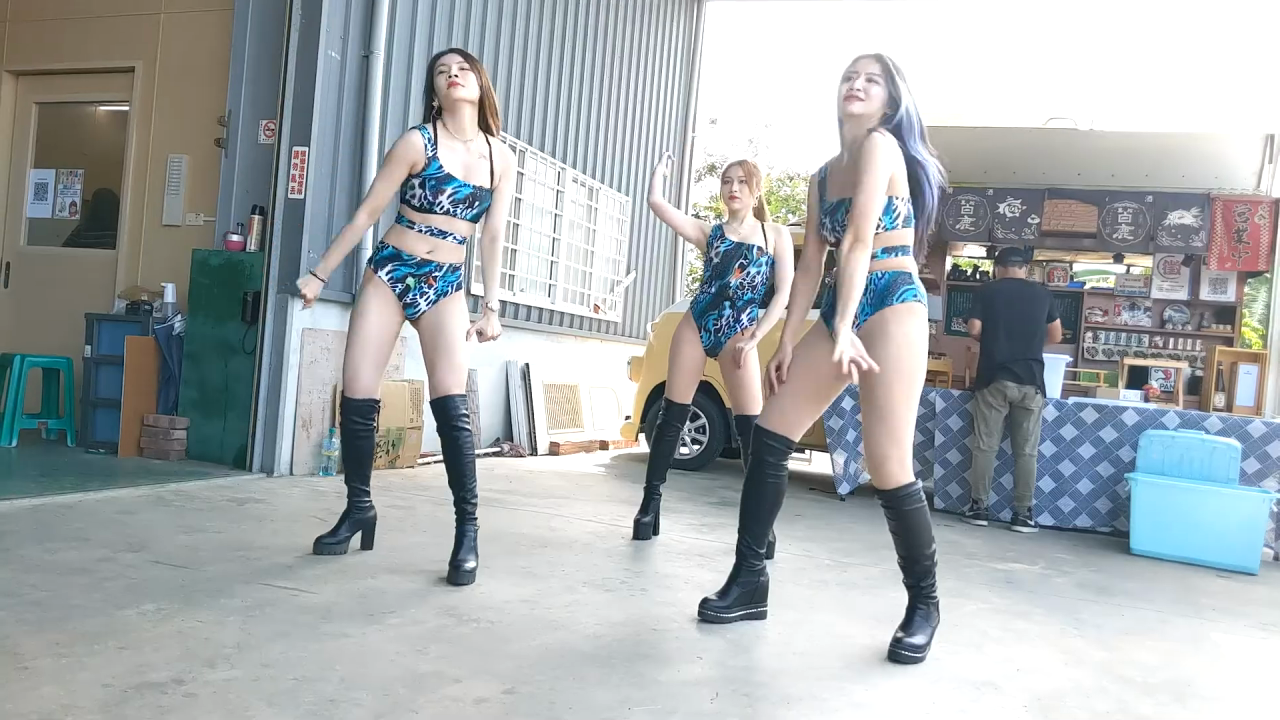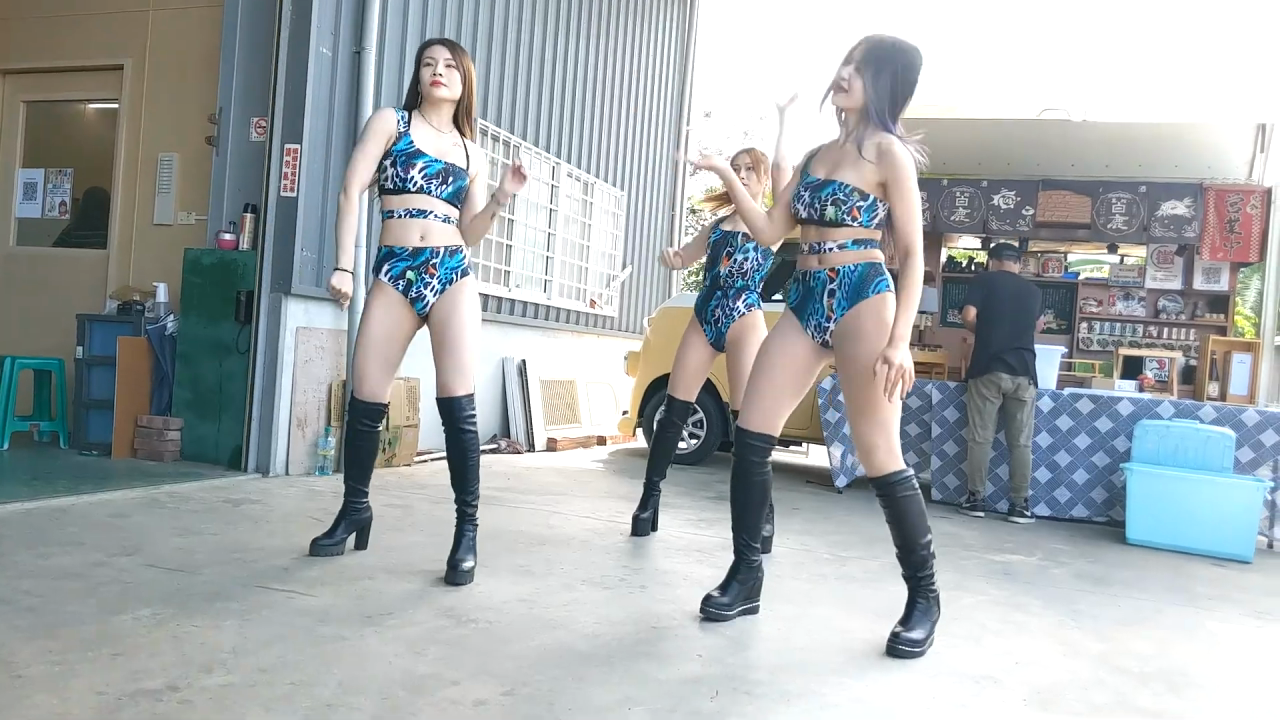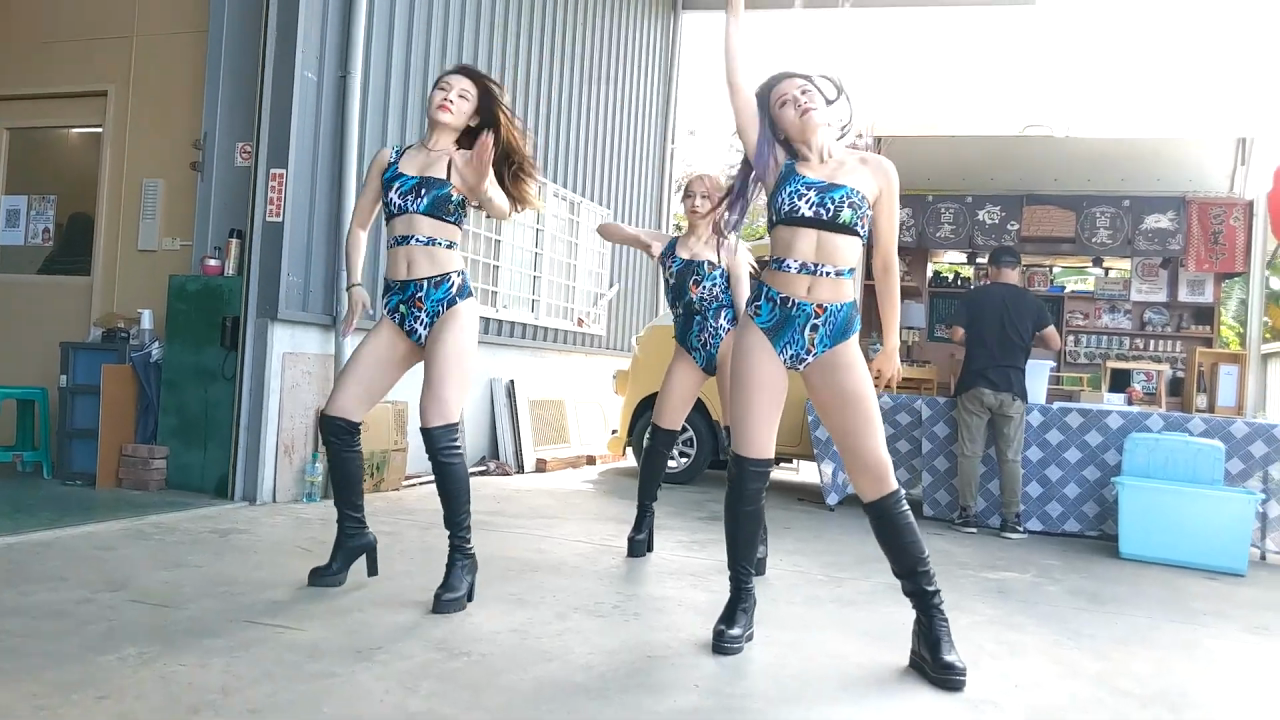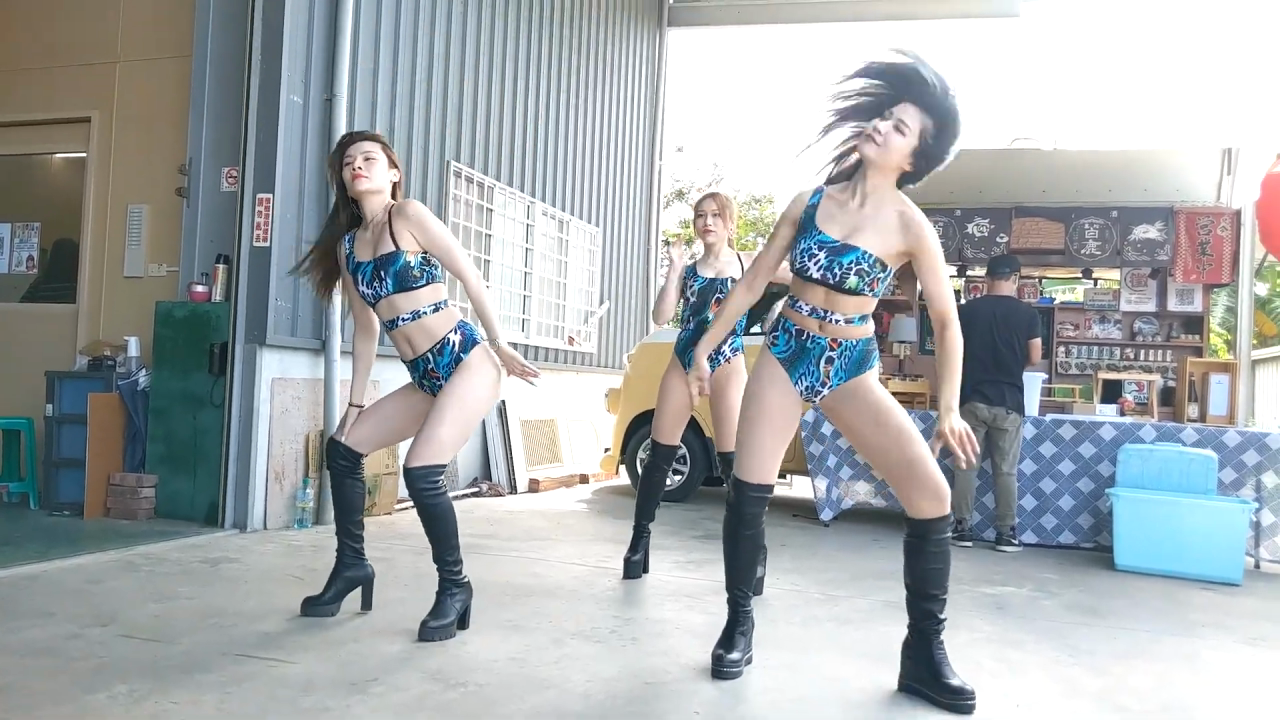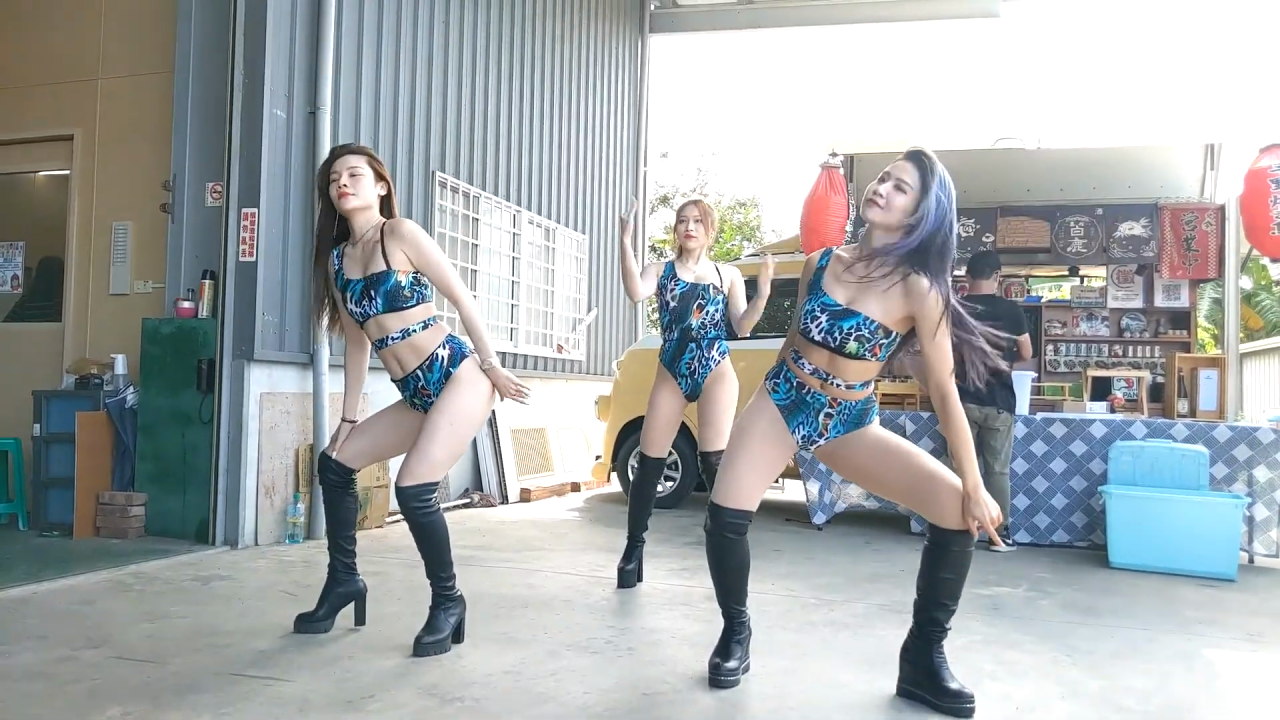
dt=0.5s
person 1, frame 1
left shoulder: (880, 144)
right shoulder: (830, 171)
left elbow: (863, 239)
left wrist: (845, 327)
right wrist: (787, 335)
left hip: (891, 306)
right hip: (837, 311)
left knee: (889, 466)
right knee: (769, 439)
left ankle: (923, 604)
right ankle: (748, 580)
person 1, frame 2
left shoulder: (887, 150)
right shoulder: (814, 155)
left elbow: (912, 252)
right elbow: (770, 230)
left wrist: (899, 337)
right wrist: (726, 174)
left hip: (864, 300)
right hip: (805, 302)
left knee: (878, 453)
right knee: (750, 434)
left ankle: (923, 595)
right ankle: (746, 573)
person 1, frame 3
left shoulder: (876, 171)
right shoulder: (775, 165)
left elbow: (886, 263)
right elbow: (736, 83)
left wrist: (890, 346)
left hip: (835, 331)
right hip: (768, 322)
left knee: (876, 476)
right knee: (749, 466)
left ankle: (931, 624)
right ankle: (741, 599)
person 1, frame 4
left shoulder: (910, 227)
right shoulder: (808, 203)
left elbow: (948, 324)
right elbow: (755, 279)
left wrist: (949, 408)
right wrist: (704, 349)
left hip: (851, 368)
right hip: (786, 353)
left knee: (929, 494)
right knee: (749, 487)
left ankle: (923, 652)
right ankle: (739, 621)
person 1, frame 5
left shoulder: (919, 289)
right shoulder: (821, 261)
left elbow: (944, 391)
left wrist: (973, 487)
left hip: (851, 422)
right hip: (782, 402)
left knee: (958, 511)
right knee: (726, 513)
left ankle: (923, 658)
right ankle: (735, 631)
person 2, frame 1
left shoulder: (500, 157)
right shoulder: (414, 143)
left elbow: (493, 237)
right elbow: (368, 211)
left wrist: (491, 306)
right wrist: (319, 271)
left hip: (446, 286)
right hip: (391, 273)
left knee: (452, 408)
right knee: (357, 399)
left ankle: (467, 532)
right ankle: (358, 508)
person 2, frame 2
left shoulder: (472, 154)
right shoulder: (389, 122)
left elbow: (469, 235)
right elbow: (351, 190)
left wrist: (503, 195)
right wrist: (342, 264)
left hip: (452, 276)
right hip: (394, 274)
left knee: (458, 406)
right knee: (366, 400)
left ankle: (466, 530)
right ankle: (355, 509)
person 2, frame 3
left shoulder: (467, 161)
right shoulder: (389, 158)
left elbow: (499, 207)
right elbow: (357, 225)
right wrist: (354, 285)
left hip: (449, 304)
right hip: (398, 306)
left knee: (440, 434)
right knee: (336, 420)
left ankle: (462, 561)
right ankle: (353, 537)
person 2, frame 4
left shoulder: (410, 215)
right shoulder: (347, 245)
left elbow: (470, 275)
right elbow: (365, 330)
left wrist: (501, 346)
right wrist: (356, 401)
left hip: (467, 360)
right hip: (426, 377)
left knee: (421, 471)
right knee: (342, 448)
left ankle: (454, 588)
right ankle: (352, 565)
person 2, frame 5
left shoulder: (403, 234)
right shoulder: (335, 259)
left elbow: (457, 296)
right elbow: (356, 343)
left wrist: (488, 363)
right wrist: (347, 413)
left hip: (456, 378)
right hip: (416, 395)
left knee: (413, 488)
right knee: (333, 461)
left ankle: (447, 603)
right ankle: (343, 581)
person 3, frame 1
left shoulder: (776, 235)
right shoulder: (708, 231)
left elbow: (783, 295)
right elbow: (658, 202)
left wrist: (755, 335)
right wrist: (661, 166)
left hip: (741, 337)
right hip: (697, 325)
left knee: (750, 425)
right knee: (672, 416)
right ankle: (649, 500)
person 3, frame 2
right shoulder: (716, 225)
left elbow: (783, 183)
right elbow: (681, 261)
left wrist: (783, 123)
right wrist: (669, 255)
left hip: (744, 322)
right hip: (703, 321)
right knee: (674, 411)
left ankle: (761, 512)
right ankle: (650, 494)
person 3, frame 3
left shoulder: (730, 248)
right shoulder: (665, 245)
left elbow: (744, 302)
right elbow: (607, 230)
right wrist: (637, 237)
left hip: (729, 344)
right hip: (688, 350)
right knee: (660, 435)
left ankle: (755, 533)
right ankle: (643, 518)
person 3, frame 4
left shoulder: (751, 263)
right shoulder: (686, 271)
right elbow: (660, 318)
right wrist: (673, 270)
left hip: (727, 367)
right hip: (683, 364)
left knee: (733, 459)
right knee: (660, 453)
left ankle: (754, 553)
right ankle: (639, 539)
person 3, frame 5
left shoulder: (726, 274)
right shoulder: (659, 271)
left elbow: (744, 326)
right elbow: (635, 293)
left wrist: (762, 288)
right wrist: (626, 240)
left hip: (715, 373)
right hip: (671, 375)
left knee: (714, 460)
right knee: (648, 461)
right ankle: (633, 549)
person 4, frame 1
left shoulder: (987, 291)
right shoulder: (1042, 294)
left elbow: (974, 330)
right elbow: (1055, 336)
left hip: (994, 378)
right hip: (1031, 380)
left knee: (985, 446)
right knee: (1026, 451)
left ankle: (979, 507)
right ankle: (1023, 514)
person 4, frame 2
left shoulder: (983, 280)
right shoulder: (1032, 290)
left elbow: (969, 317)
left hip: (988, 369)
right hip: (1024, 371)
left knee: (980, 438)
right knee: (1021, 442)
left ankle: (976, 498)
right ankle: (1020, 504)
person 4, frame 3
left shoulder: (973, 296)
right shoulder: (1033, 303)
left elbow: (957, 336)
right elbow: (1054, 344)
left hip: (975, 385)
right hip: (1012, 388)
left knee: (970, 452)
right knee: (1011, 457)
left ankle: (967, 515)
right ankle: (1011, 520)
person 4, frame 4
left shoulder: (967, 309)
right shoulder: (1027, 313)
right elbow: (1034, 358)
left hip: (972, 399)
right hip: (1008, 401)
left knee: (966, 466)
right knee: (1006, 470)
left ankle: (963, 527)
right ankle: (1006, 533)
person 4, frame 5
right shoulder: (1010, 309)
right elbow: (1026, 354)
left hip: (963, 400)
right hip: (999, 402)
right knee: (998, 469)
right ankle: (1000, 533)
